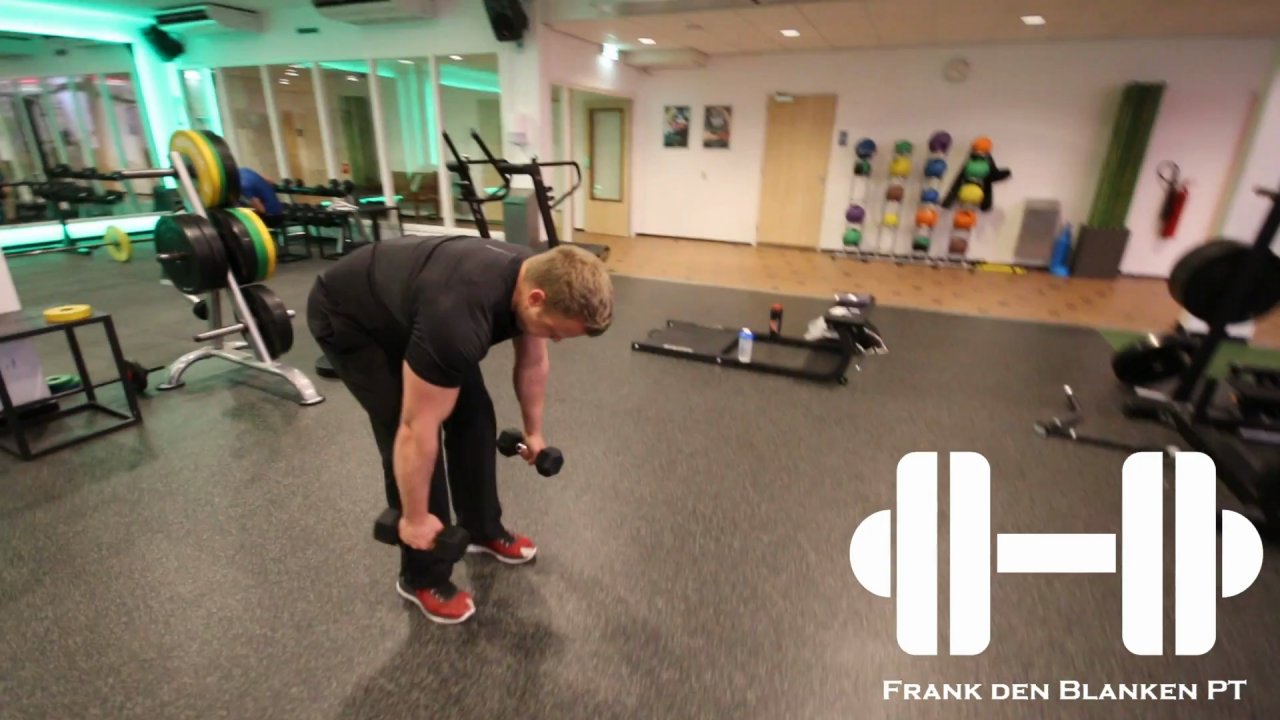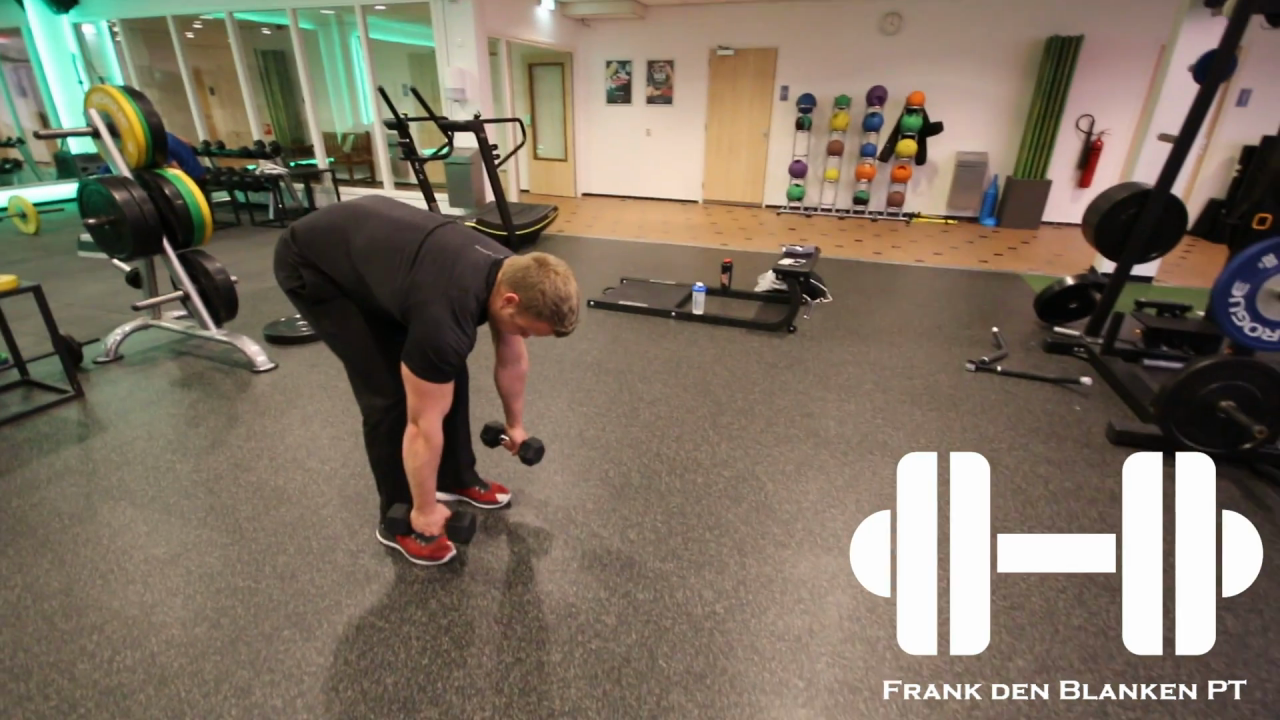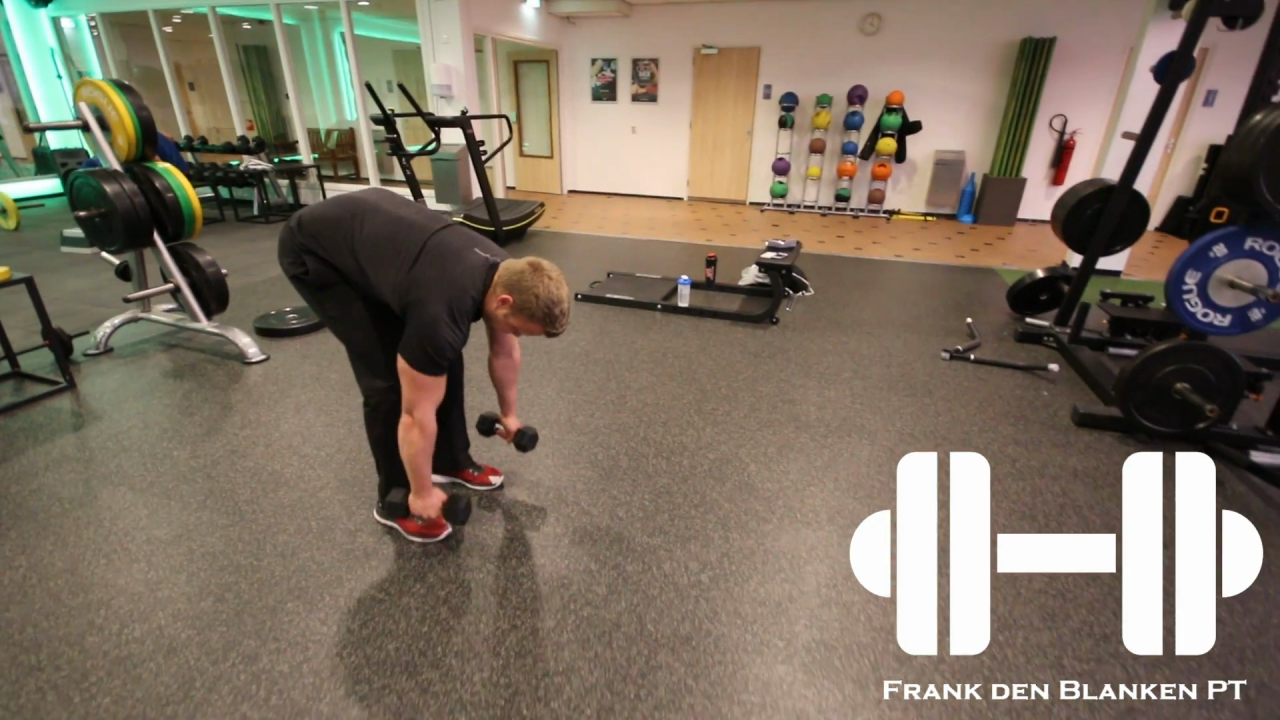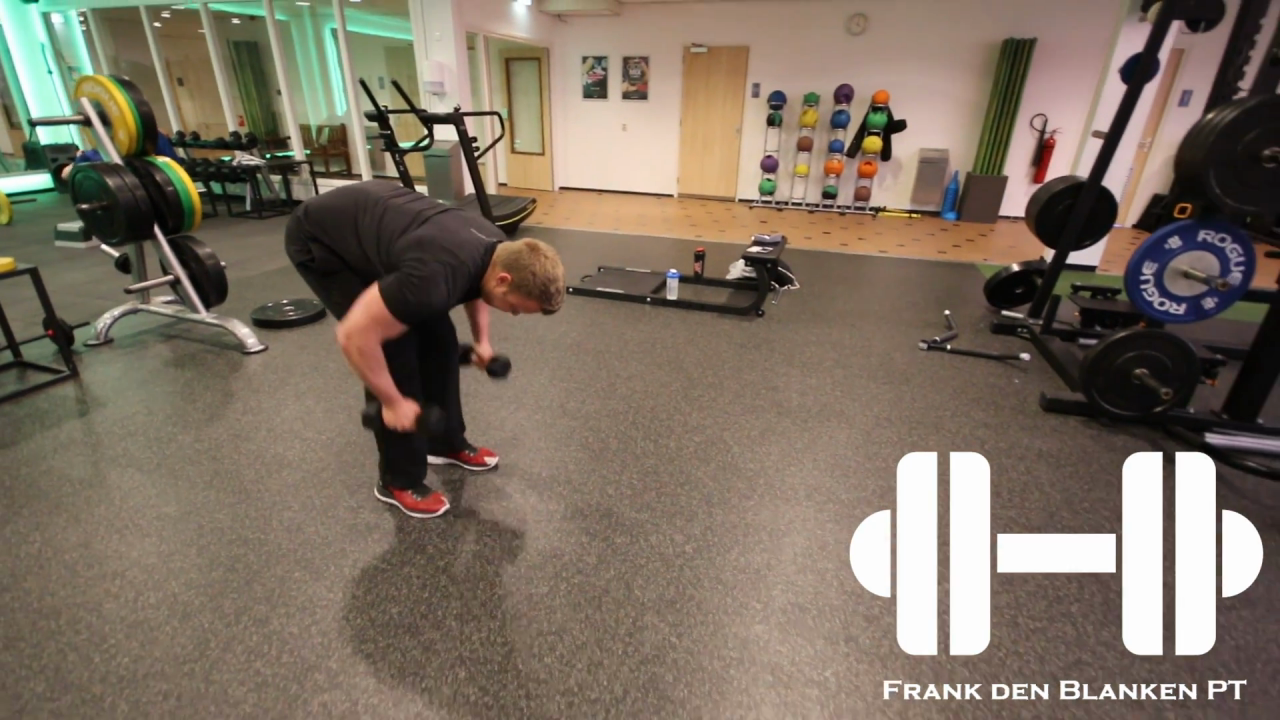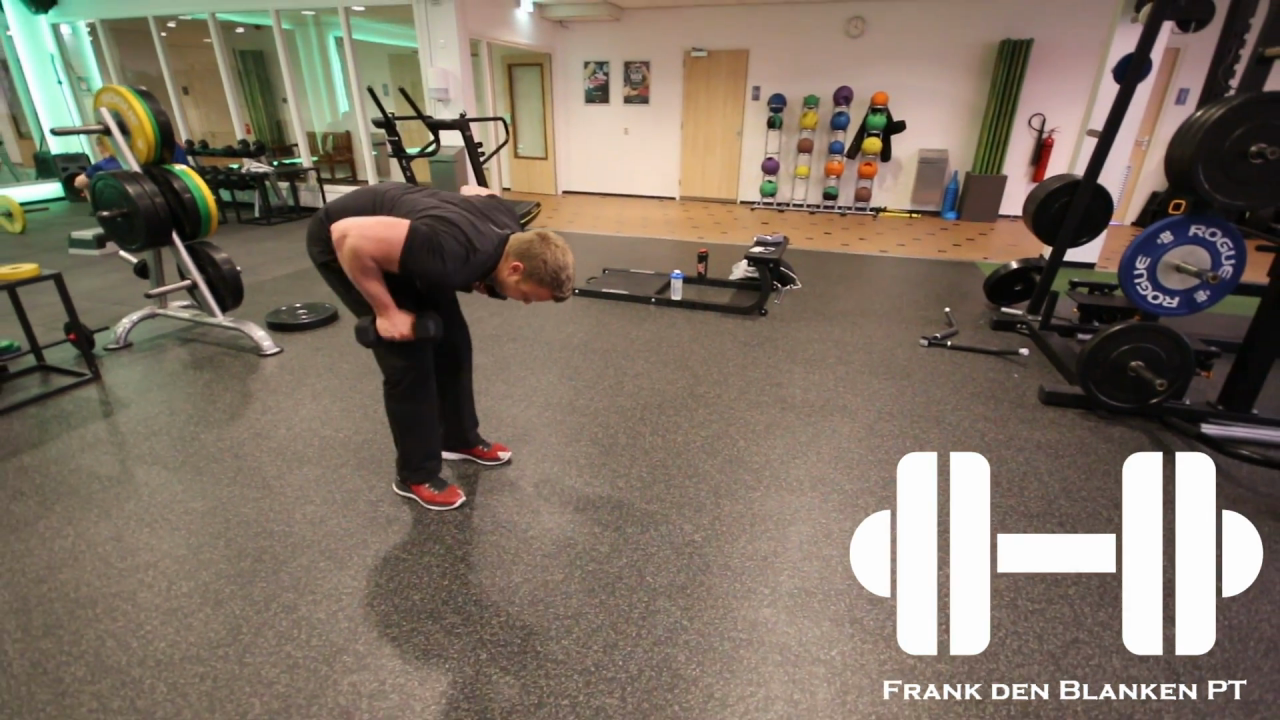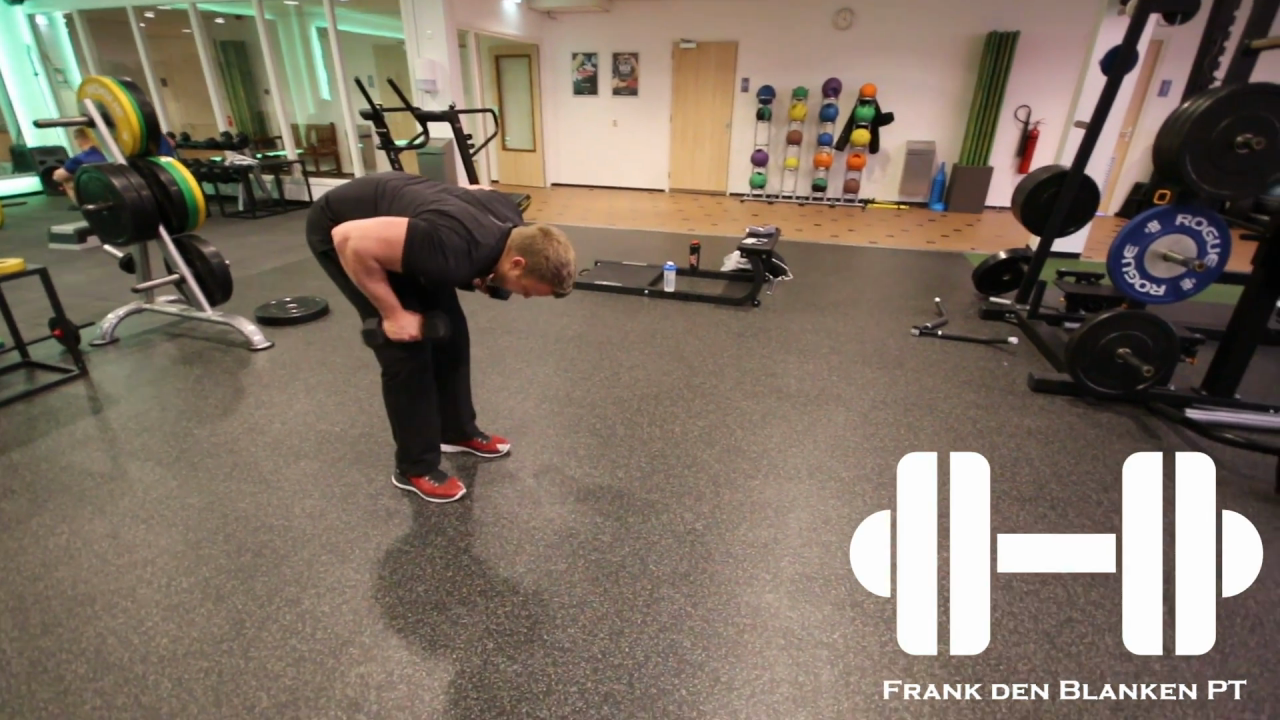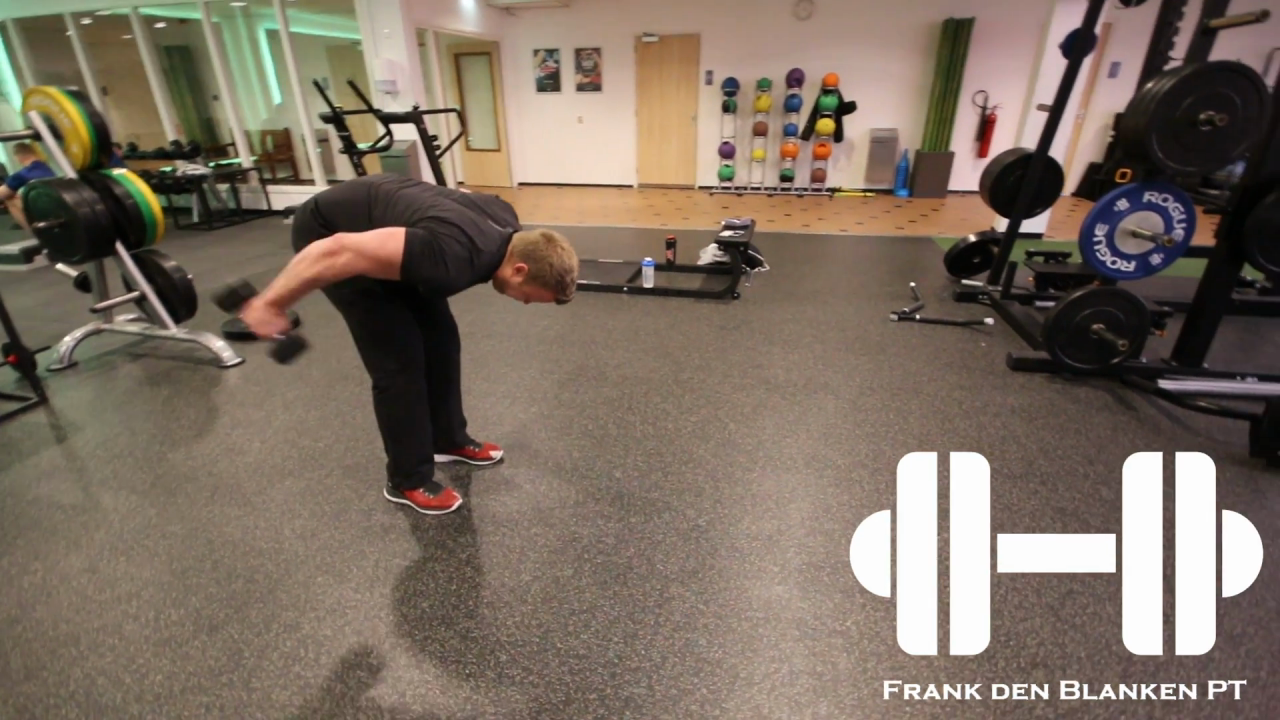
dt=0.4s
person 1, frame 1
left shoulder: (537, 276)
right shoulder: (458, 319)
left elbow: (532, 361)
right elbow: (417, 430)
left wrist: (534, 430)
right wrist: (415, 517)
left hip: (404, 301)
right hip: (346, 316)
left knee: (475, 416)
right knee: (411, 437)
left ankle: (482, 530)
right ankle: (422, 578)
person 1, frame 2
left shoulder: (511, 273)
right shoulder: (444, 314)
left elbow: (511, 361)
right elbow: (424, 424)
left wrist: (515, 424)
right wrist: (425, 509)
left hip: (367, 237)
right hip: (312, 264)
left knee: (448, 373)
right knee: (388, 391)
left ankle: (456, 478)
person 1, frame 3
left shoulder: (504, 274)
right shoulder: (441, 312)
left elbow: (505, 353)
right elbow: (418, 416)
left wrist: (508, 413)
right wrist: (422, 493)
right hip: (314, 250)
left knee: (443, 360)
right knee: (387, 377)
left ankle: (451, 461)
person 1, frame 4
left shoulder: (498, 249)
right shoulder: (433, 279)
right elbow: (354, 336)
left wrist: (480, 338)
right wrist: (393, 404)
left hip: (371, 213)
right hip: (319, 239)
left knee: (439, 339)
right knee: (396, 354)
left ankle: (447, 443)
right ankle: (399, 481)
person 1, frame 5
left shoulder: (509, 230)
right shoulder: (448, 257)
left elbow: (474, 192)
right elbow: (348, 234)
right wrist: (387, 312)
left hip: (389, 222)
right hip: (338, 240)
left knee: (452, 339)
right knee: (409, 355)
left ankle: (461, 439)
right ankle: (416, 475)
person 1, frame 6
left shoulder: (510, 223)
right shoulder: (452, 253)
left elbow: (477, 190)
right elbow: (350, 239)
left wrist: (477, 275)
right wrist: (394, 314)
left hip: (386, 206)
right hip: (337, 226)
left knee: (449, 330)
right knee: (409, 345)
left ankle: (458, 431)
right ankle: (415, 468)
person 1, frame 7
left shoulder: (507, 226)
right shoulder: (452, 260)
left elbow: (461, 195)
right elbow: (340, 251)
right wrist: (272, 305)
left hip: (377, 216)
right hip: (328, 231)
left knee: (440, 337)
right knee: (400, 358)
left ankle: (449, 439)
right ankle: (408, 482)
